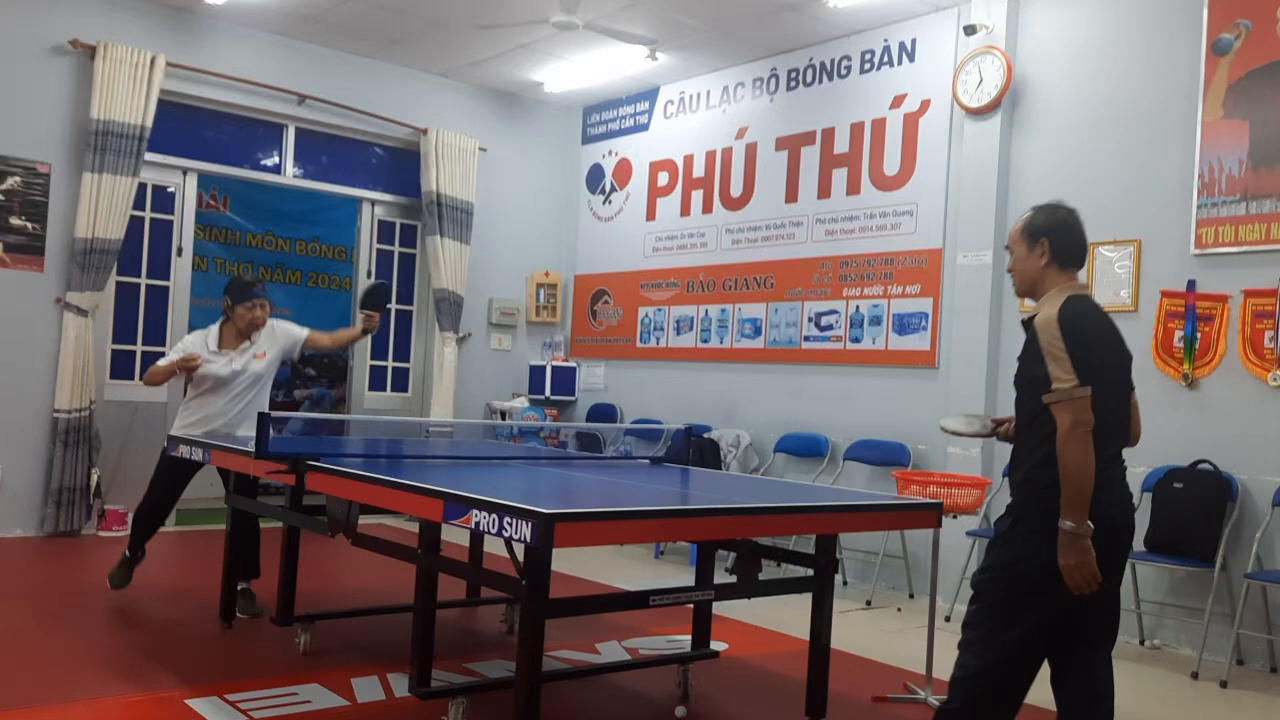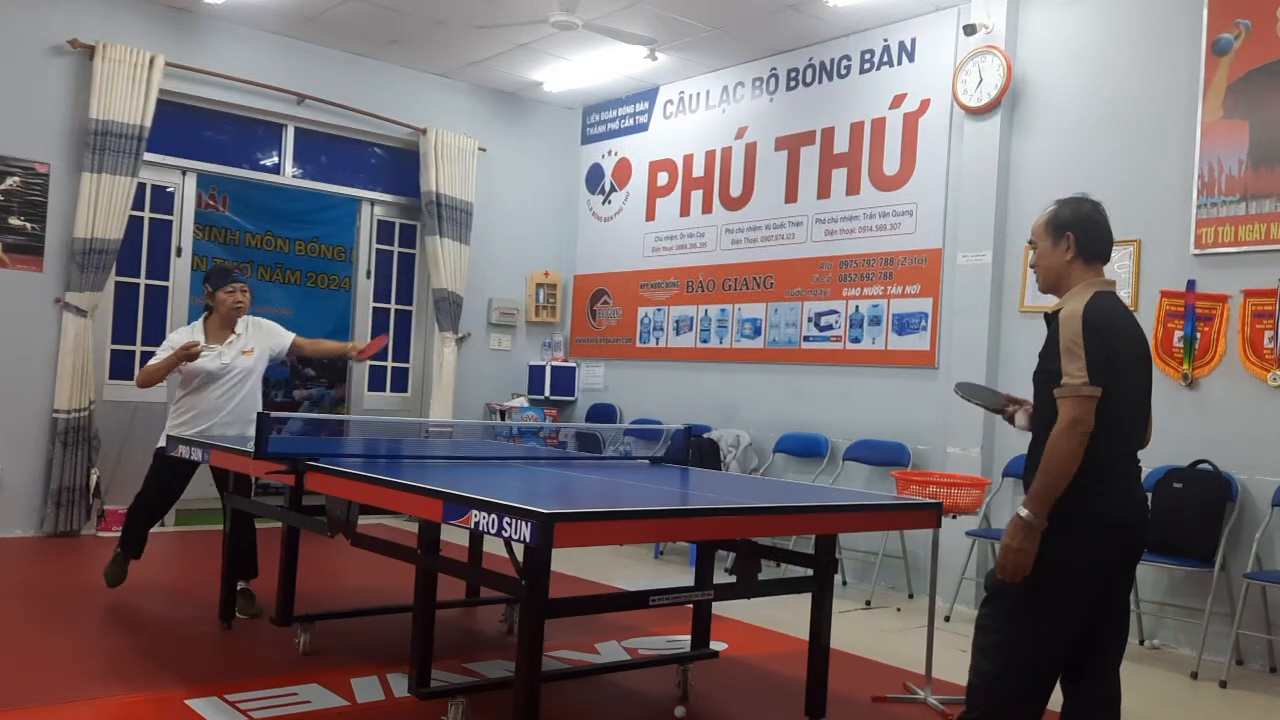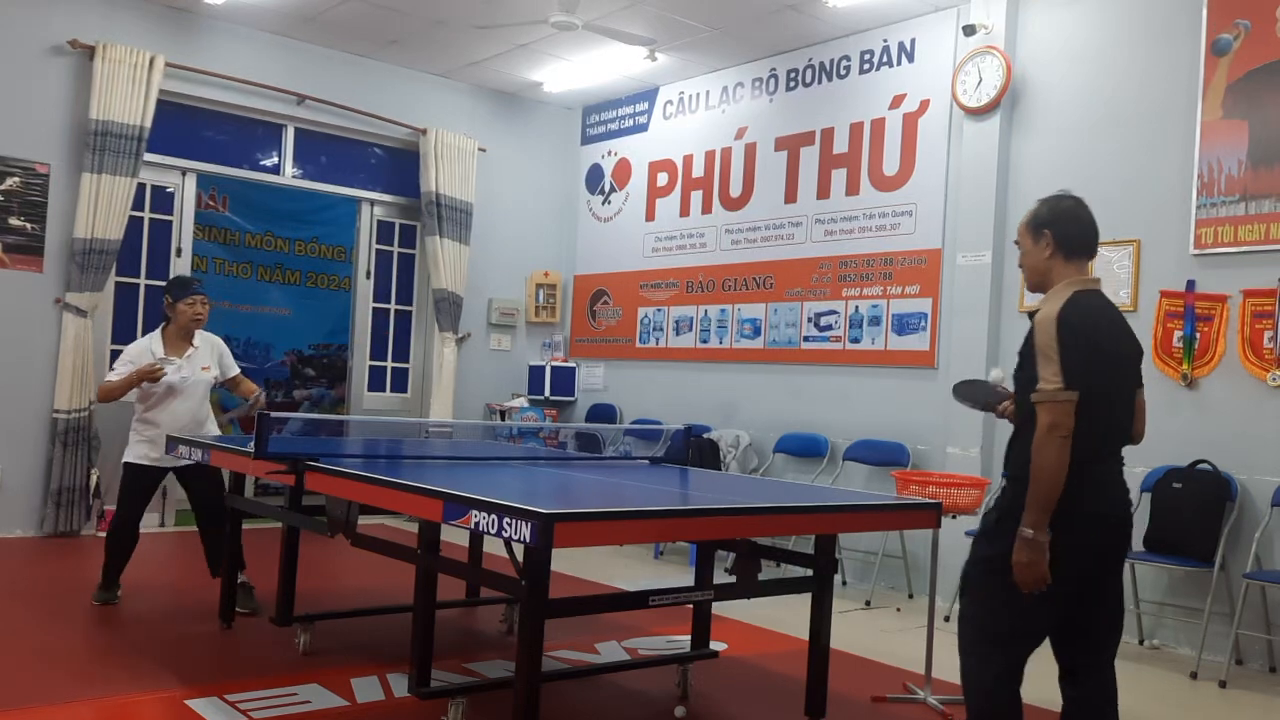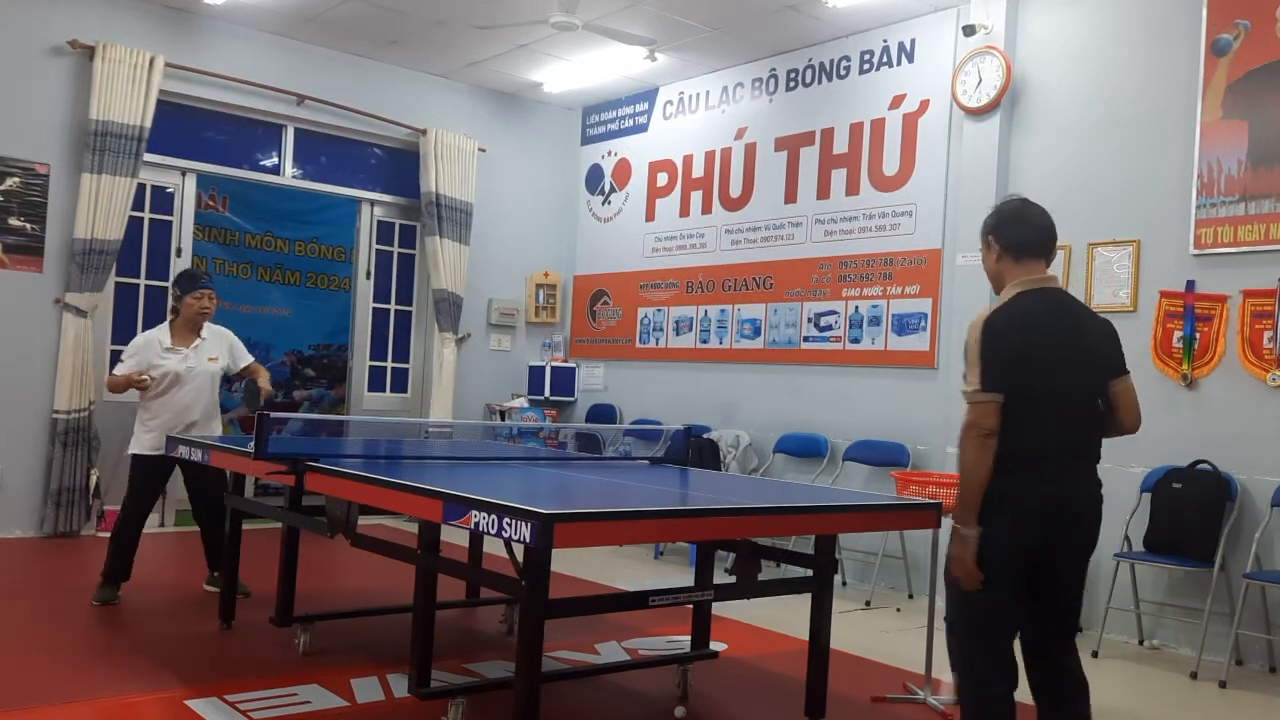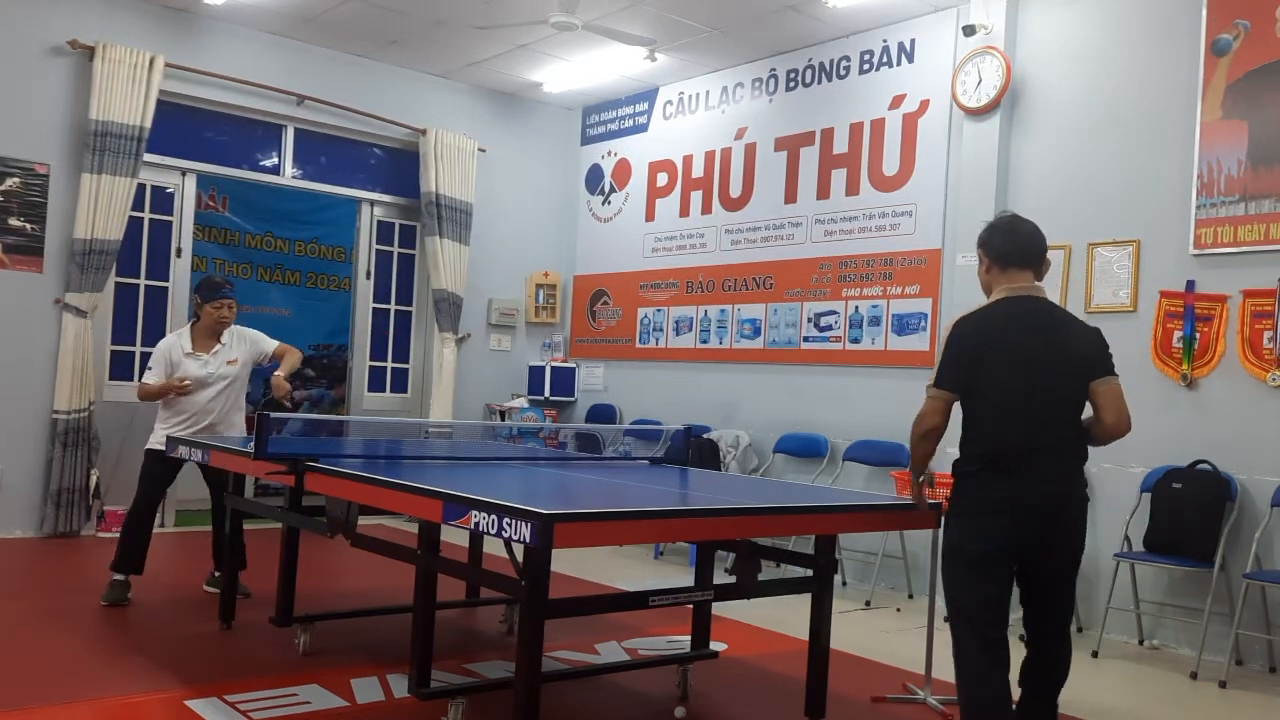
dt=0.3s
person 1, frame 1
left shoulder: (1054, 320)
right shoulder: (1103, 325)
left elbow: (1075, 428)
right elbow: (1128, 429)
left wrist: (1071, 528)
left hip: (1052, 522)
right hip: (1107, 517)
left knee: (991, 659)
right knee: (1084, 667)
person 1, frame 2
left shoulder: (1078, 316)
right shoulder: (1126, 322)
left elbow: (1076, 426)
left wrist: (1027, 518)
right wrist: (1042, 416)
left hip: (1075, 522)
right hip: (1120, 518)
left knee: (1006, 664)
right knee: (1092, 669)
person 1, frame 3
left shoulder: (1056, 316)
right shoulder: (1118, 326)
left elbow: (1054, 431)
left wrist: (1032, 532)
left hip: (1054, 518)
right hip: (1106, 515)
left knee: (991, 658)
right knee: (1090, 668)
person 1, frame 4
left shoulder: (996, 323)
right shoulder: (1095, 326)
left elbow: (981, 431)
right elbow: (1126, 418)
left wrist: (965, 528)
left hip: (1011, 513)
right hip: (1076, 508)
left knee: (982, 655)
right knee: (1055, 650)
person 1, frame 5
left shoulder: (970, 330)
right shoulder: (1082, 335)
left elbow: (930, 423)
right elbow: (1114, 422)
left wrist: (918, 474)
left hip: (984, 507)
right hip: (1061, 507)
left knee: (981, 645)
right knee: (1050, 633)
person 2, frame 1
left shoulder: (275, 334)
right shoulder: (196, 342)
left elbow: (325, 340)
right elbow: (149, 379)
left wrist: (363, 329)
right wrist: (176, 366)
right hip: (190, 437)
right knee: (155, 504)
left ankle: (242, 586)
right ankle: (133, 554)
person 2, frame 2
left shoulder: (261, 331)
right shoulder: (184, 337)
left elbow: (308, 346)
right elbow: (143, 380)
left wrist: (349, 349)
right wrist: (177, 358)
left hip: (236, 441)
right hip: (183, 437)
left knee: (241, 513)
right knee: (150, 503)
left ankle: (241, 585)
right ankle: (123, 554)
person 2, frame 3
left shoulder: (214, 346)
right shoulder: (140, 351)
left elbow: (237, 382)
right elbow: (104, 395)
left wrist: (253, 392)
right wrist: (135, 379)
right hip: (148, 451)
left knee: (216, 514)
right knee: (126, 519)
left ankle: (238, 583)
right ankle: (109, 581)
person 2, frame 4
left shoulder: (223, 339)
right shoulder: (147, 342)
left elbow: (254, 369)
right elbow: (112, 384)
left wrist: (263, 381)
right wrist: (130, 381)
left hip: (205, 441)
right hip: (154, 443)
left knee: (215, 510)
right knee: (134, 512)
left ankle: (218, 573)
right ankle: (111, 579)
person 2, frame 5
left shoulder: (245, 339)
right shoulder: (170, 346)
left elbow: (291, 353)
right elbow: (144, 393)
left wrist: (281, 373)
right wrist: (168, 387)
left hip: (221, 440)
right hip: (170, 437)
left knee: (228, 507)
right knee: (144, 504)
left ankle: (221, 573)
right ankle: (121, 577)
